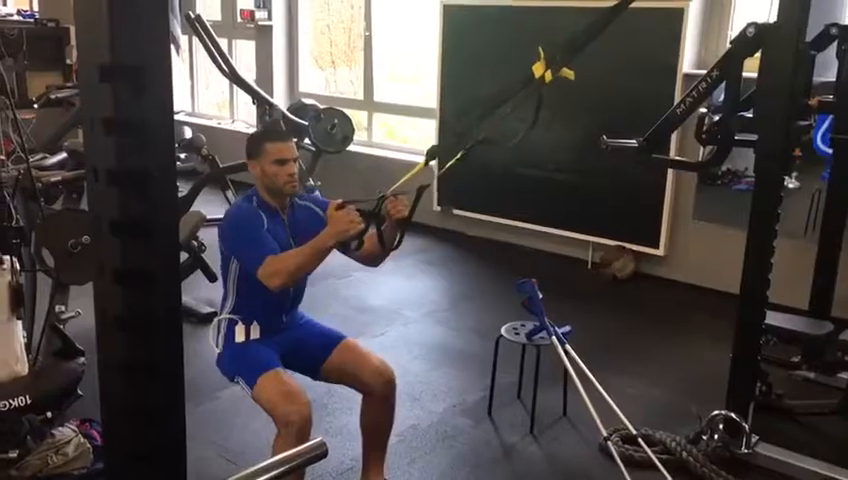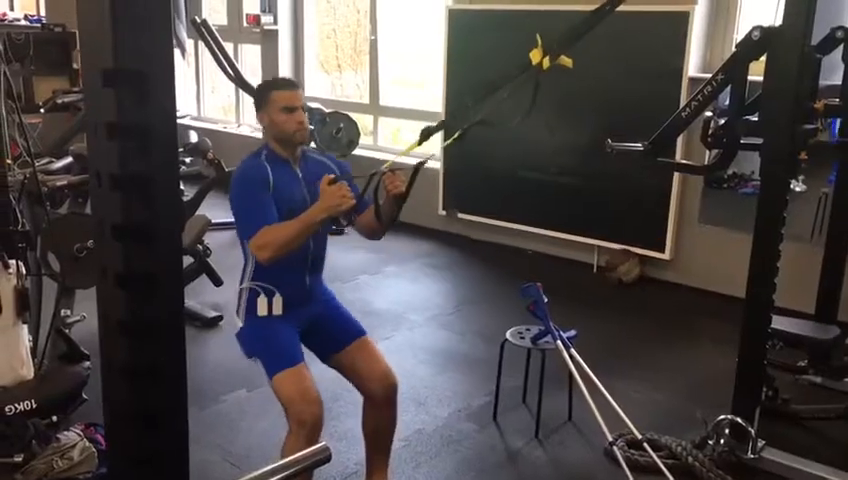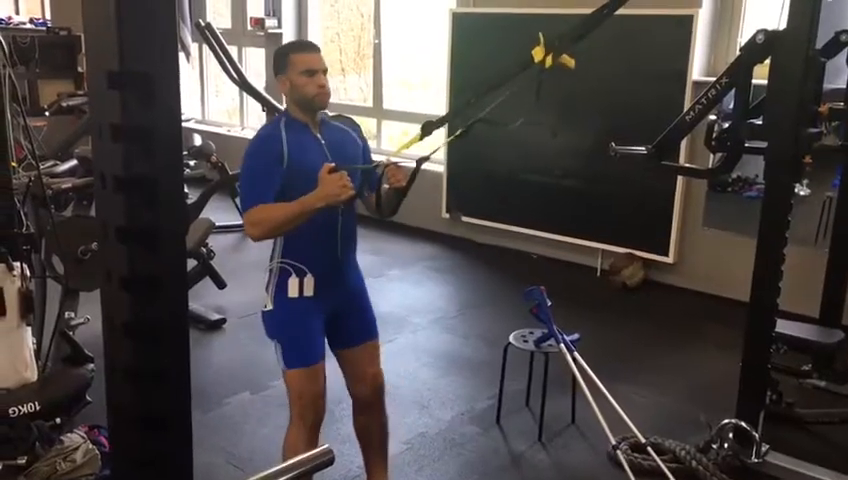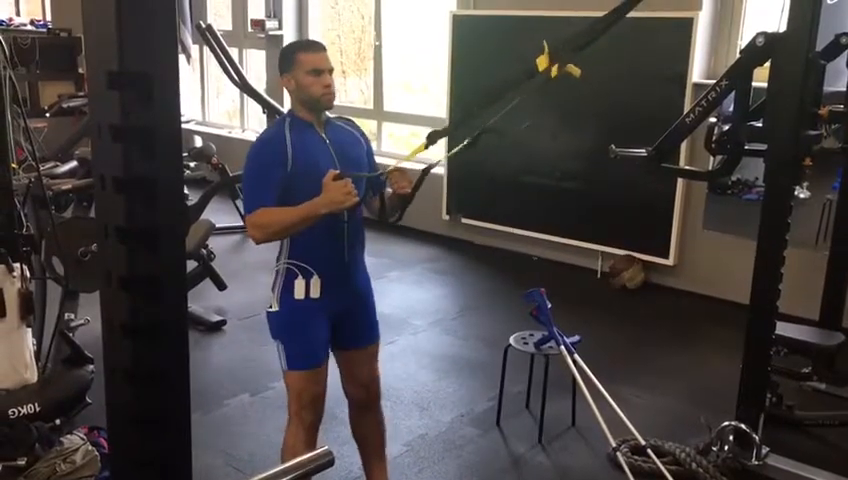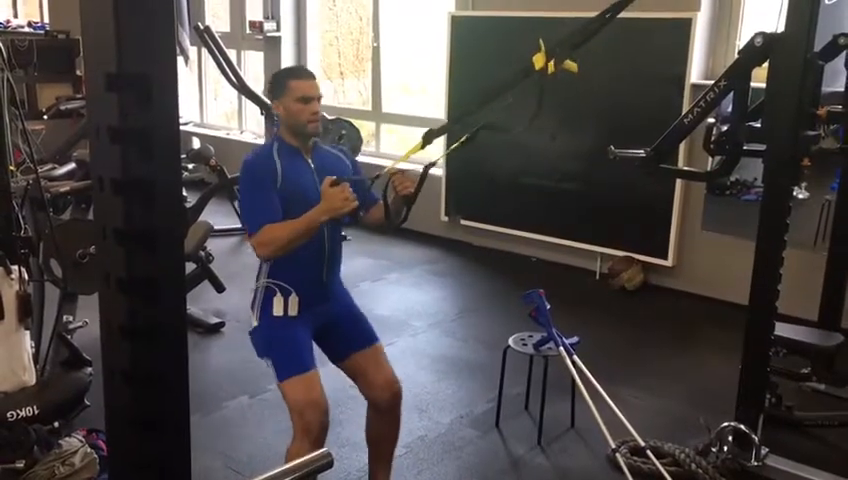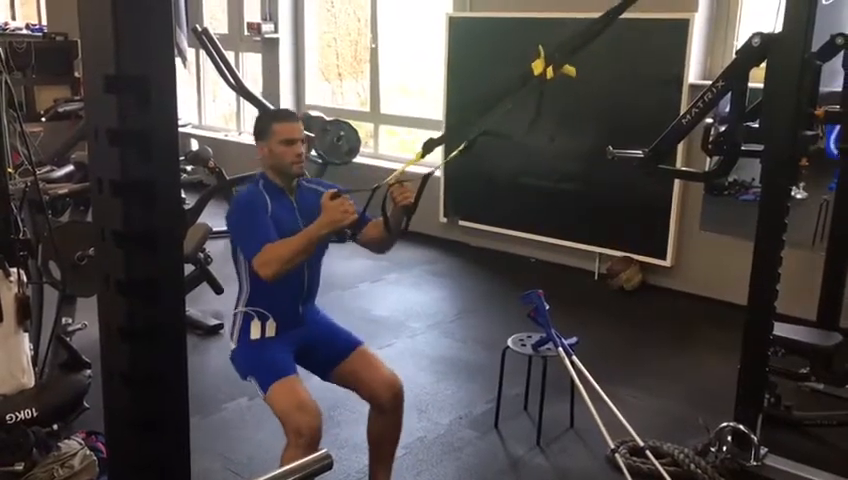
dt=0.4s
person 1, frame 1
left shoulder: (310, 207)
right shoulder: (242, 218)
left elbow: (368, 256)
right elbow: (275, 276)
left wrist: (392, 226)
right wrist: (331, 235)
left hip: (293, 324)
right hip: (245, 336)
left knee: (381, 379)
right knee: (296, 414)
person 1, frame 2
left shoulder: (327, 166)
right shoulder: (252, 175)
left elbow: (371, 229)
right elbow: (263, 248)
left wrist: (391, 200)
right wrist: (321, 210)
left hip: (316, 297)
right hip: (268, 307)
left knee: (381, 386)
right knee: (307, 415)
person 1, frame 3
left shoulder: (348, 134)
right shoulder: (270, 143)
left elbow: (377, 206)
right elbow: (255, 225)
left wrist: (393, 188)
right wrist: (318, 198)
left hip: (347, 281)
right hip: (297, 288)
left knee: (369, 392)
right knee: (308, 410)
person 1, frame 4
left shoulder: (352, 135)
right shoulder: (274, 145)
left elbow: (378, 209)
right elbow: (257, 228)
left wrist: (397, 194)
right wrist: (322, 204)
left hip: (353, 284)
right hip: (302, 289)
left knee: (365, 395)
right knee: (306, 413)
person 1, frame 5
left shoulder: (338, 159)
right shoulder: (261, 166)
left elbow: (377, 222)
right elbow: (265, 245)
left wrist: (399, 198)
right wrist: (323, 211)
left hip: (331, 296)
right hip: (282, 307)
left knee: (387, 393)
right knee: (312, 420)
person 1, frame 6
left shoulder: (320, 192)
right shoulder: (249, 201)
left elbow: (377, 242)
right elbow: (268, 266)
left wrist: (398, 212)
right wrist: (324, 225)
left hip: (309, 319)
right hip: (260, 331)
left knee: (388, 391)
right knee: (306, 424)
